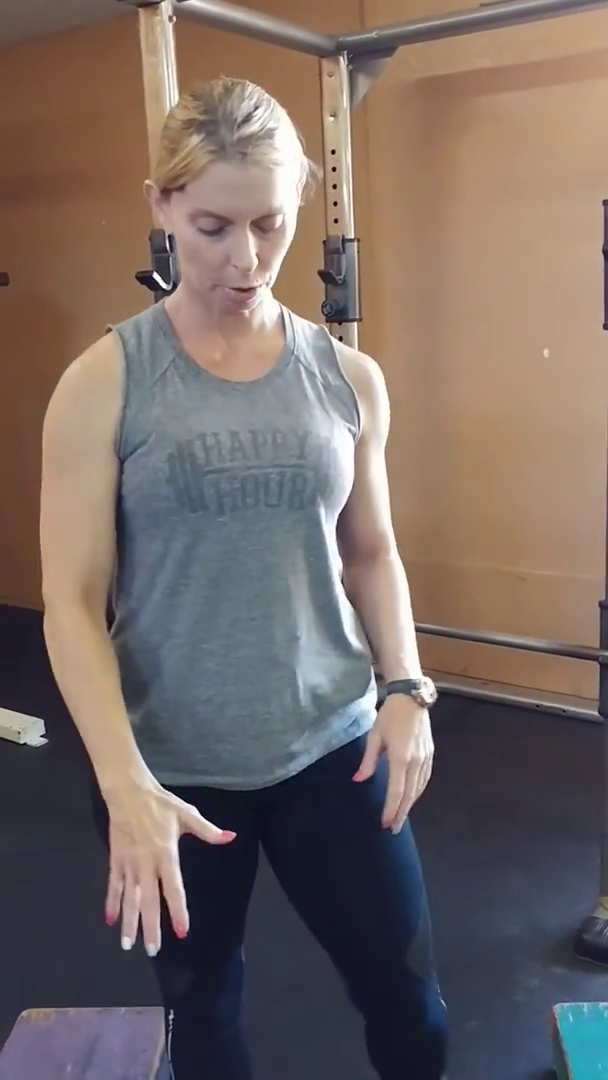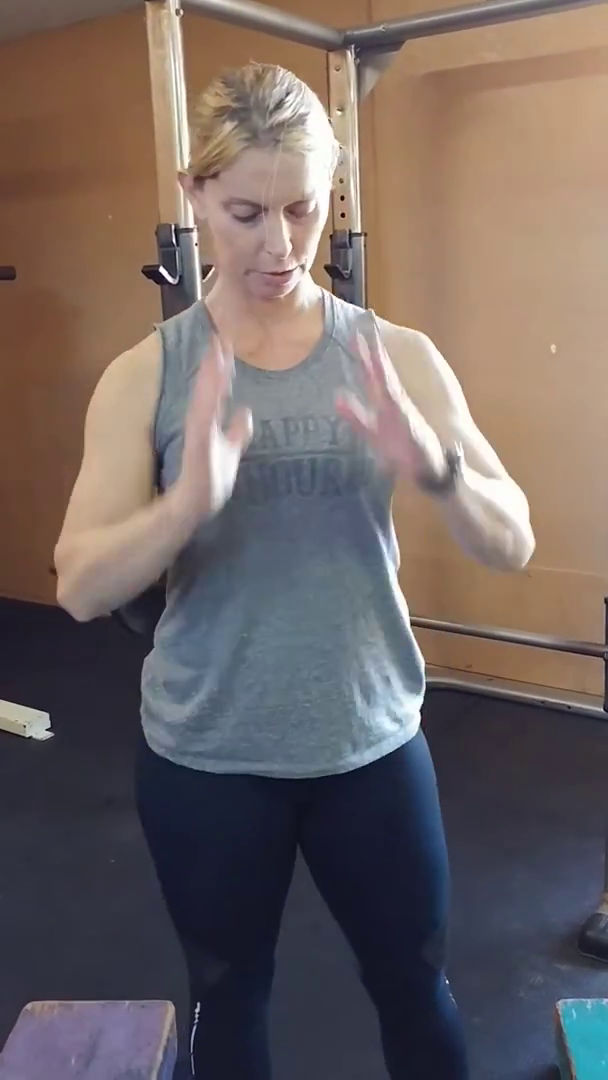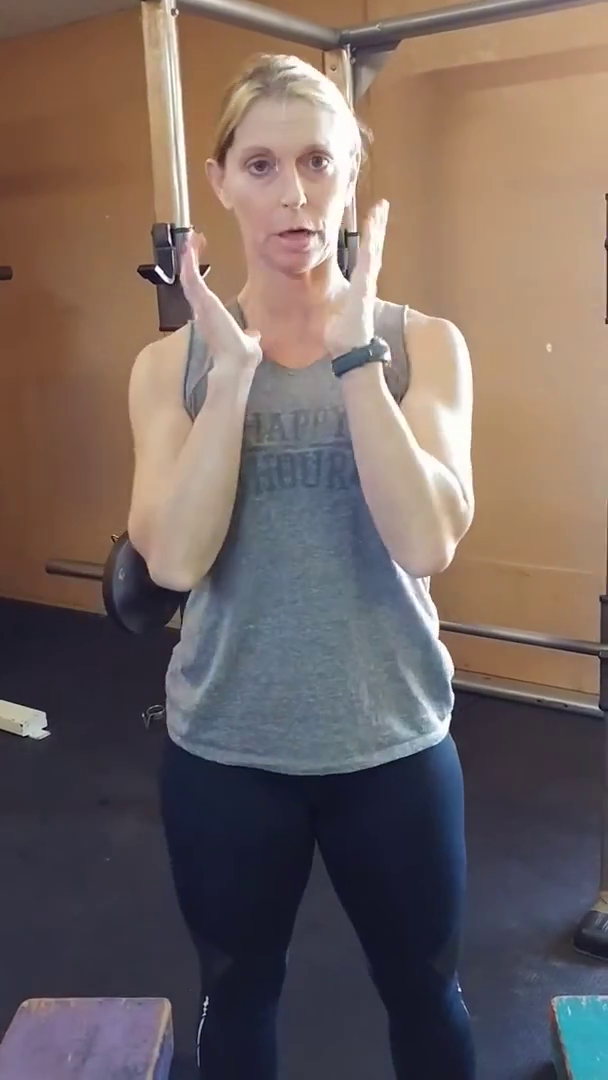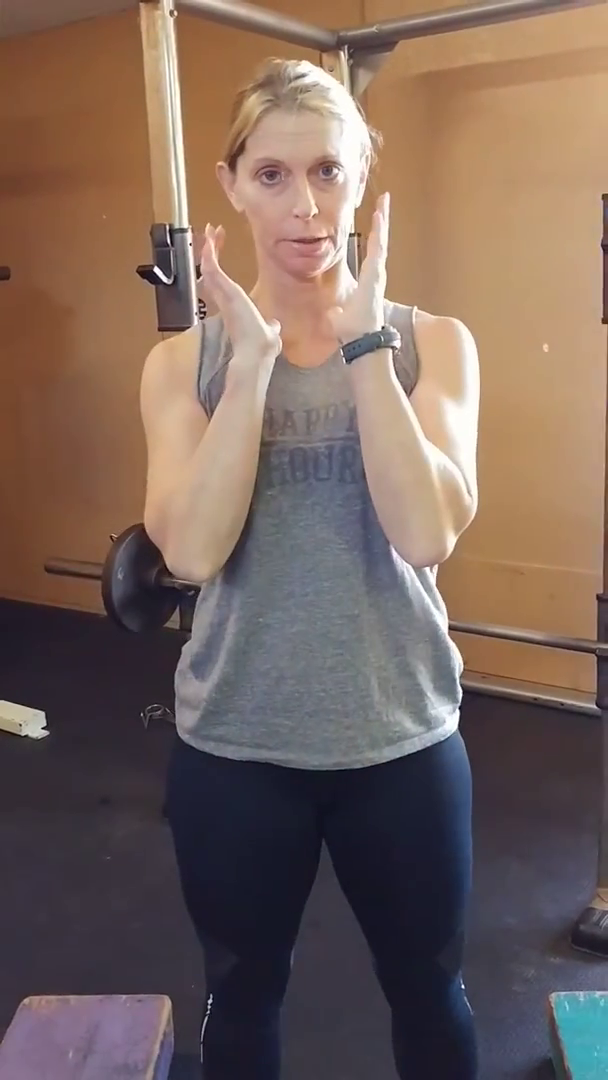
dt=0.4s
person 1, frame 1
left shoulder: (350, 378)
right shoulder: (104, 382)
right elbow: (70, 601)
left wrist: (406, 689)
right wrist: (126, 784)
left hip: (331, 748)
right hip: (172, 768)
left knee: (408, 997)
person 1, frame 2
left shoulder: (397, 357)
right shoulder: (146, 377)
left elbow: (516, 539)
right elbow: (79, 585)
left wrist: (431, 459)
right wrist: (189, 498)
left hip: (372, 746)
right hip: (205, 759)
left knee: (416, 993)
person 1, frame 3
left shoulder: (423, 343)
right shoulder: (173, 363)
left elbow: (429, 542)
right elbow: (174, 560)
left wrist: (355, 351)
right wrist: (233, 366)
left hip: (394, 743)
right hip: (225, 752)
left knee: (424, 993)
right knee: (238, 997)
person 1, frame 4
left shoulder: (432, 342)
right shoulder: (185, 360)
left elbow: (429, 533)
right elbow: (192, 548)
left wrist: (364, 338)
right wrist: (252, 354)
left hip: (402, 739)
right hip: (234, 747)
left knee: (429, 990)
right knee: (243, 994)
